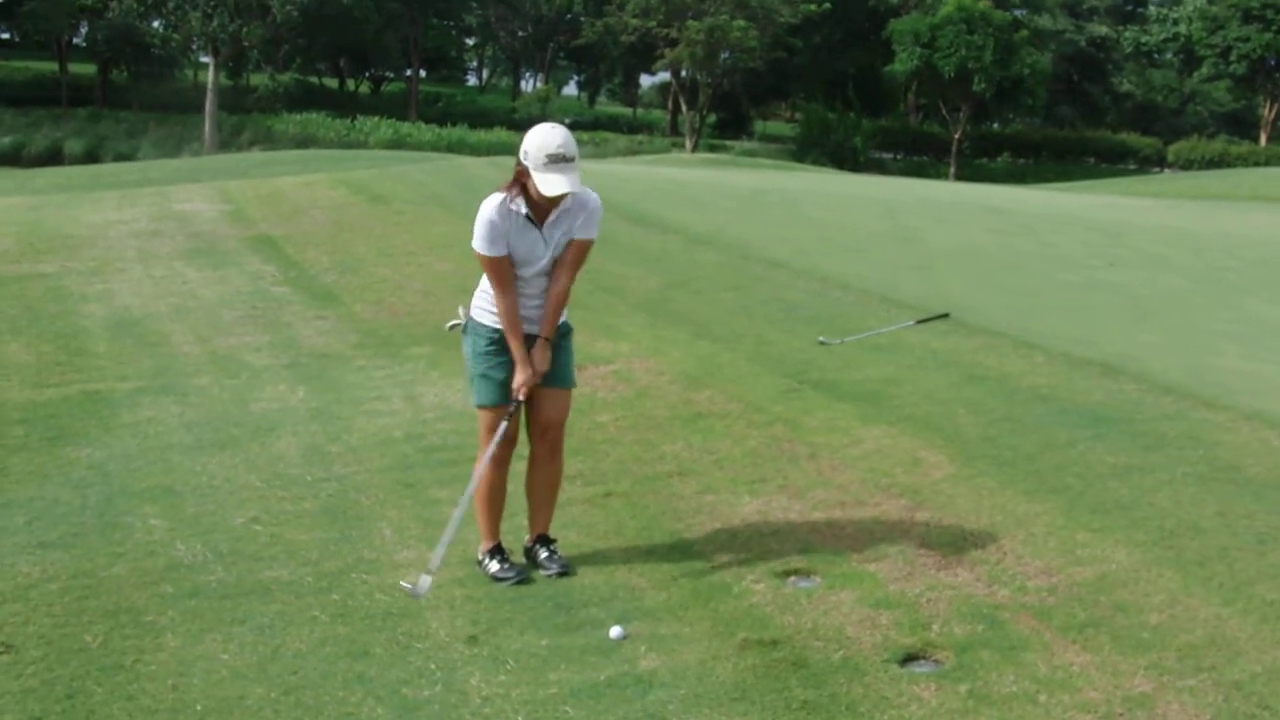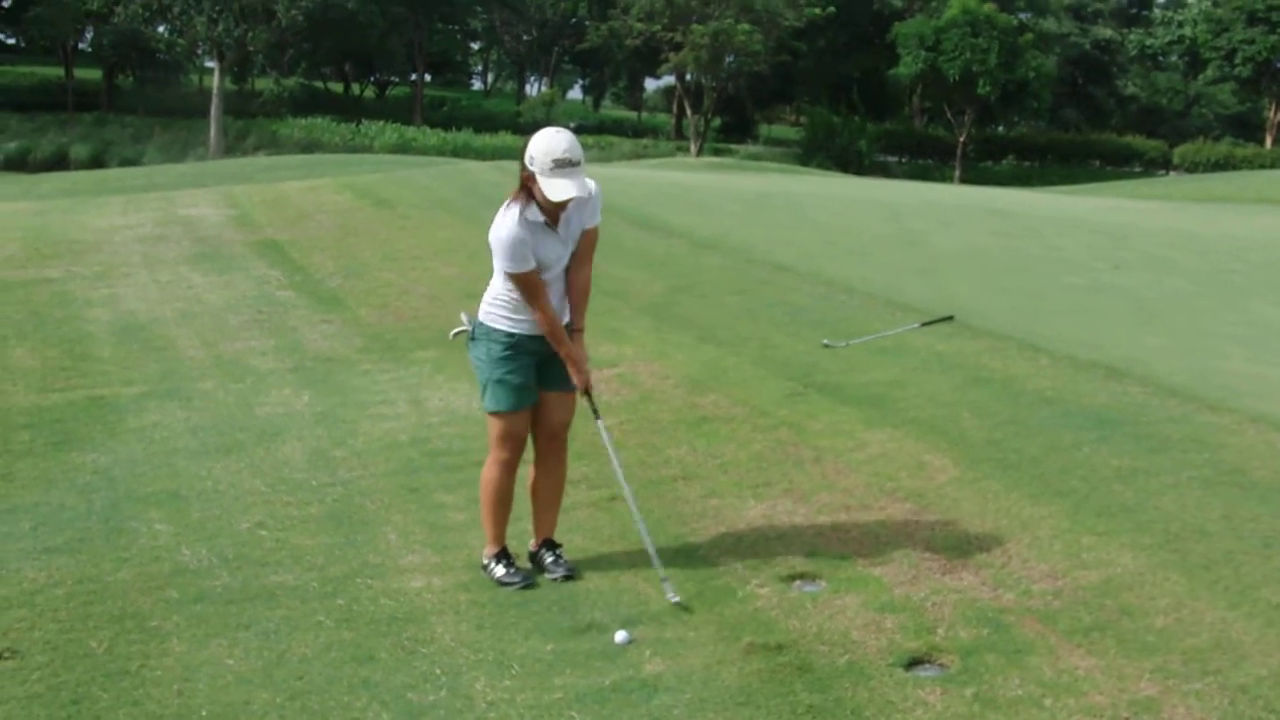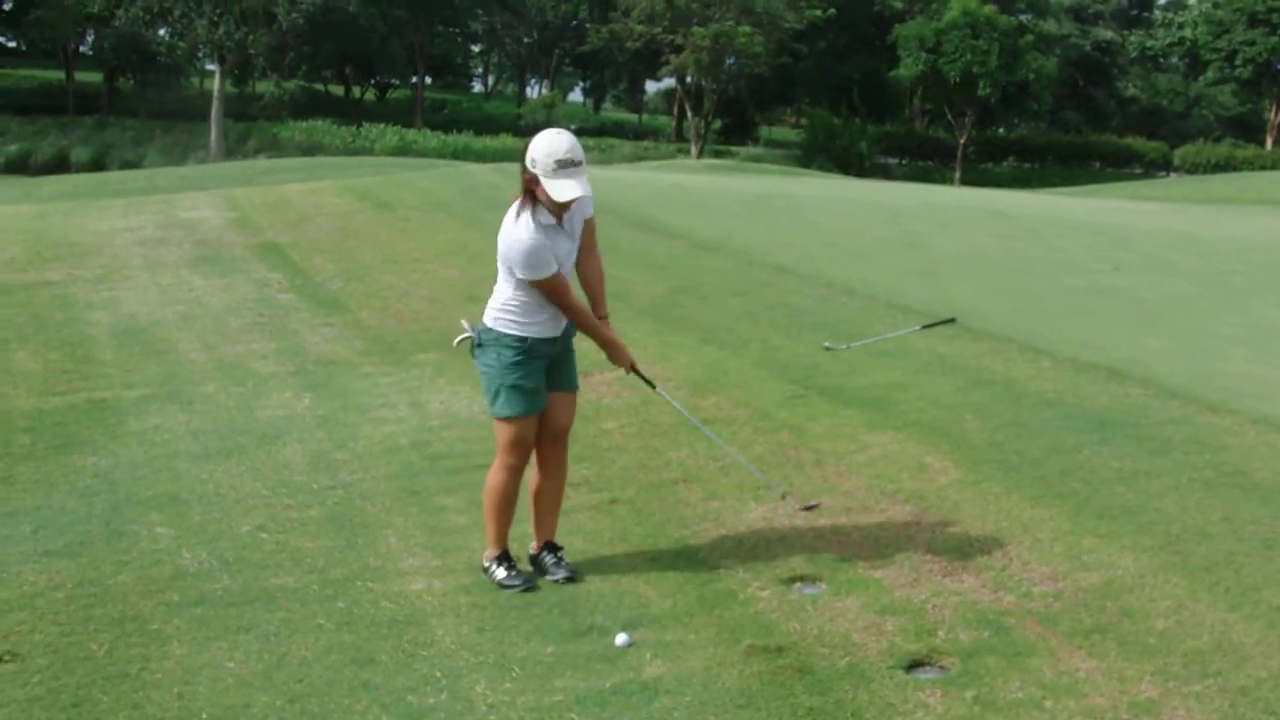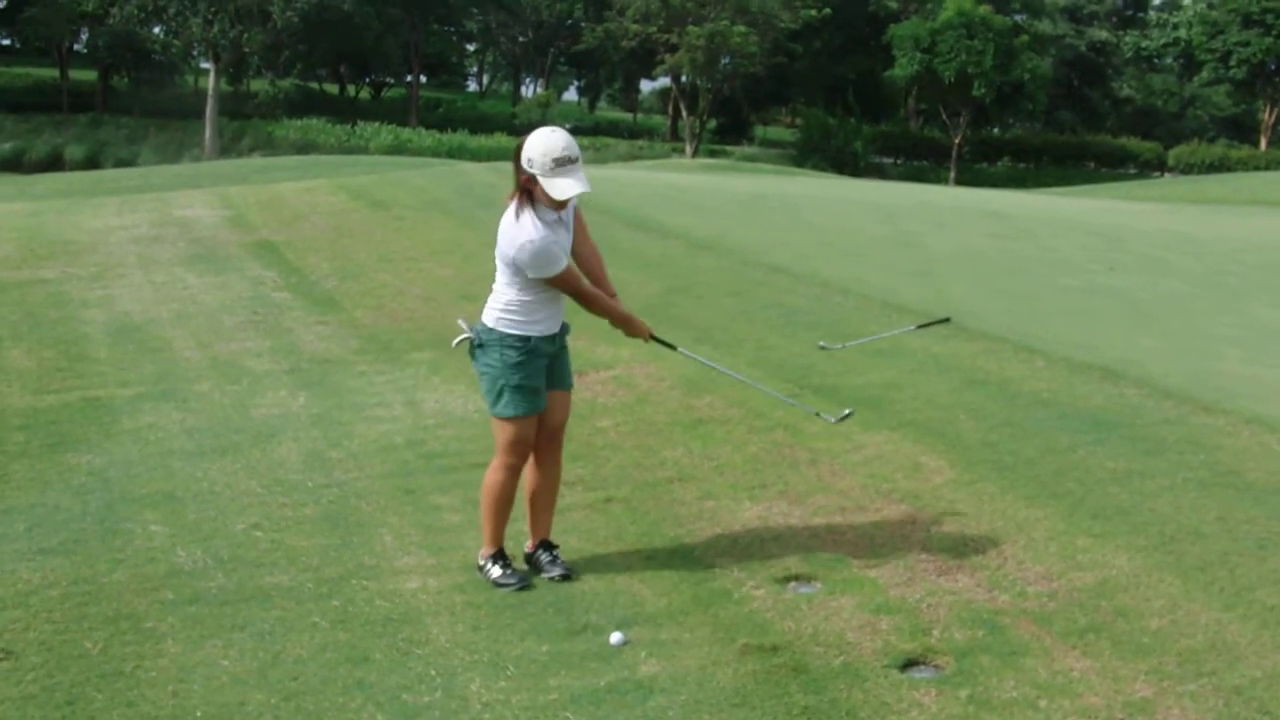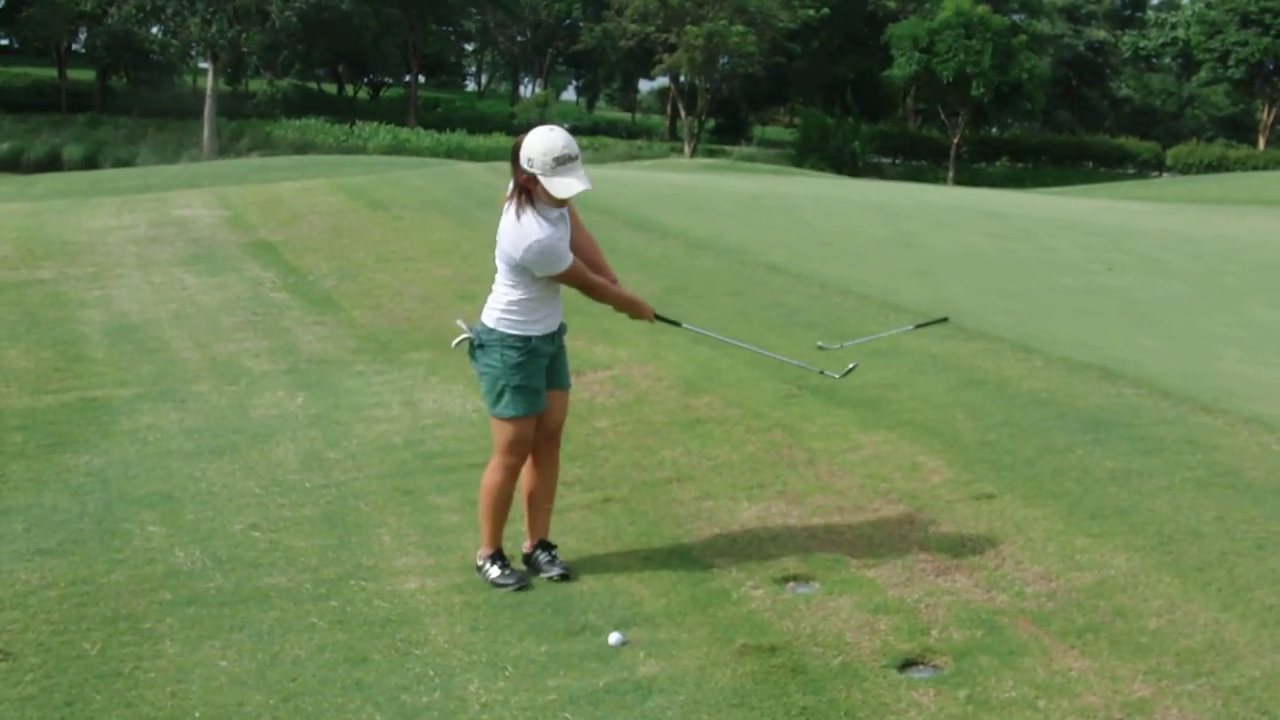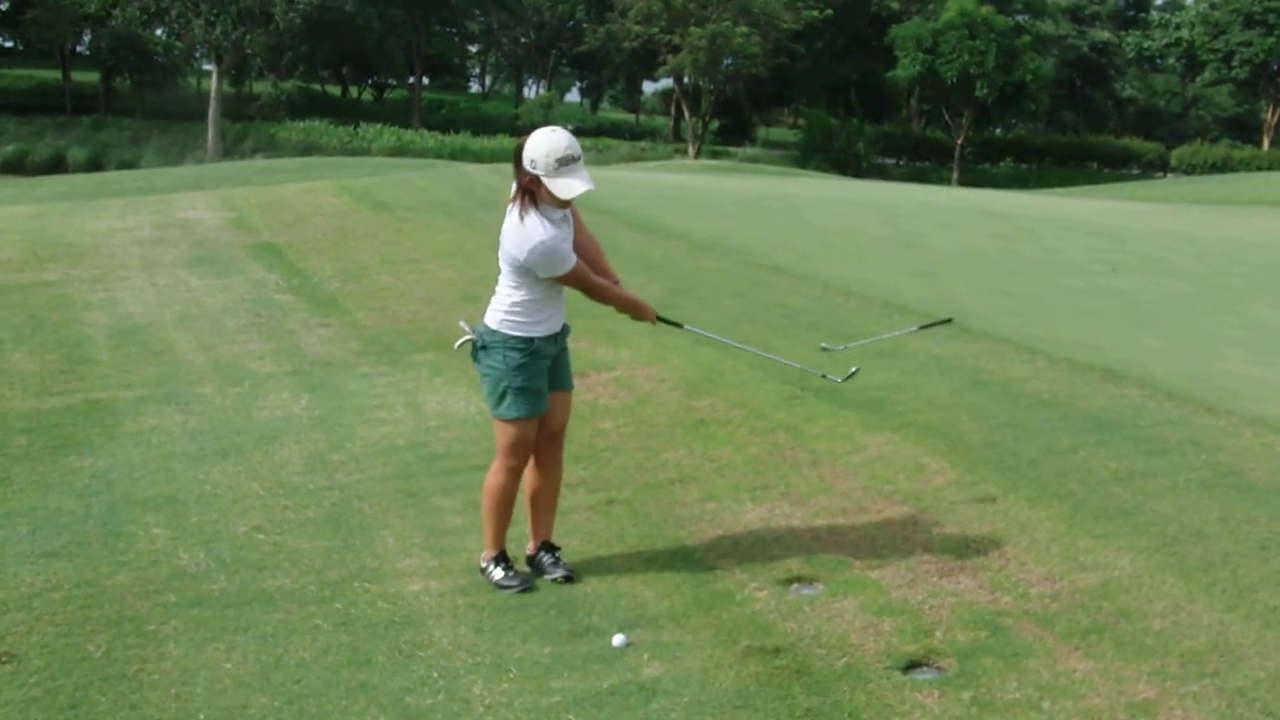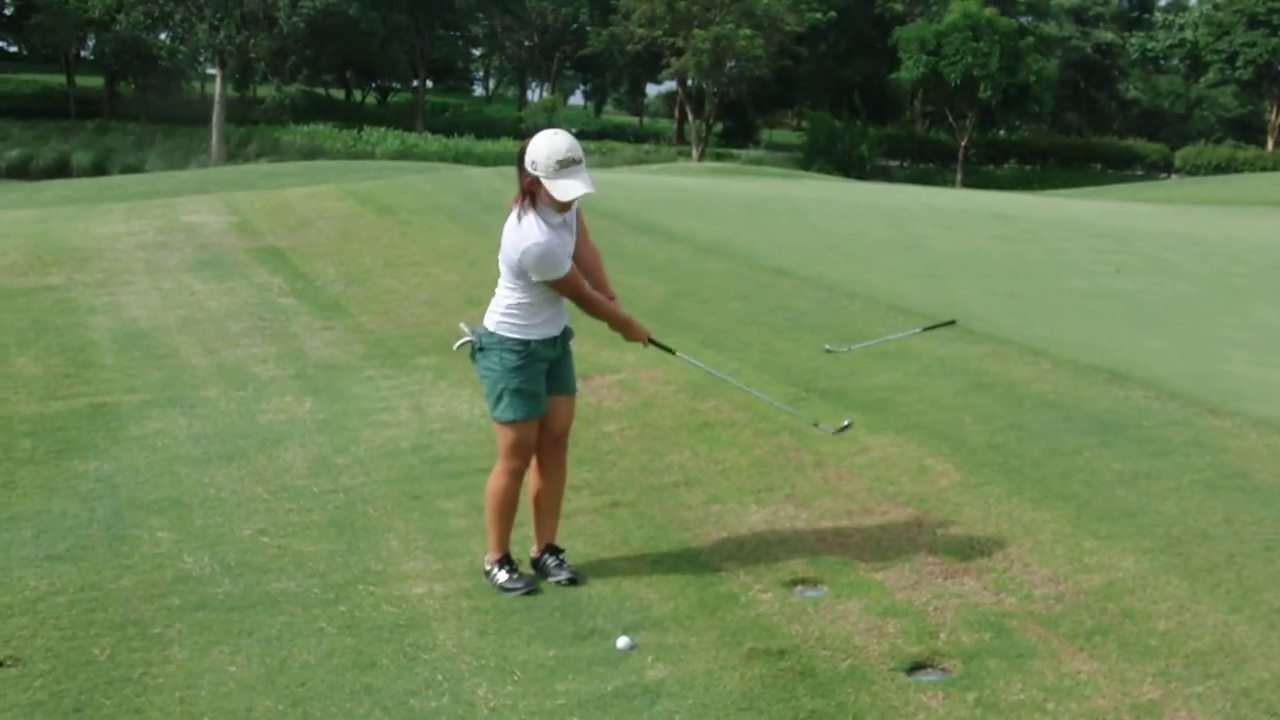
dt=0.1s
person 1, frame 1
left shoulder: (586, 206)
right shoulder: (495, 213)
left elbow: (563, 280)
right elbow: (505, 295)
left wrist: (544, 344)
right wrist: (519, 362)
left hip: (552, 332)
right hip: (496, 332)
left knee: (550, 437)
right knee: (499, 445)
left ankle: (539, 539)
right ankle: (489, 548)
person 1, frame 2
left shoulder: (589, 196)
right shoulder: (511, 230)
left elbow: (580, 271)
right elbow: (539, 306)
left wrist: (576, 337)
right wrist: (575, 362)
left hip: (555, 336)
right hip: (505, 339)
left knee: (555, 441)
right knee: (507, 448)
left ankle: (544, 543)
right ankle: (494, 552)
person 1, frame 3
left shoulder: (575, 196)
right shoulder: (525, 239)
left elbow: (588, 257)
right elbow: (569, 304)
left wrist: (603, 321)
right wrist: (612, 345)
left hip: (554, 337)
right hip: (511, 343)
left knee: (554, 443)
right knee: (515, 452)
left ankle: (544, 546)
right ankle: (495, 555)
person 1, frame 4
left shoulder: (553, 192)
right shoulder: (532, 240)
left elbow: (582, 241)
right elbow: (582, 293)
left wrist: (614, 300)
right wrist: (625, 321)
left hip: (548, 335)
right hip: (511, 345)
left knee: (550, 440)
right knee: (514, 452)
left ankle: (539, 544)
right ankle: (490, 553)
person 1, frame 5
left shoulder: (549, 190)
right shoulder: (536, 238)
left elbow: (579, 235)
right elbow: (588, 284)
left wrist: (616, 288)
right wrist: (632, 305)
left hip: (546, 336)
right hip: (511, 345)
left knee: (548, 441)
right knee: (512, 452)
left ankle: (537, 544)
right ankle: (489, 554)
person 1, frame 6
left shoulder: (552, 191)
right shoulder: (540, 239)
left elbow: (582, 237)
right elbow: (590, 286)
left wrist: (620, 289)
right wrist: (637, 306)
left hip: (549, 337)
right hip: (513, 346)
left knee: (551, 442)
right knee: (515, 454)
left ankle: (541, 545)
right ankle: (492, 556)
person 1, frame 7
left shoulder: (556, 196)
right shoulder: (536, 241)
left elbow: (583, 246)
right elbow: (583, 296)
left wrist: (613, 301)
right wrist: (626, 325)
left hip: (552, 340)
right hip: (512, 348)
left knee: (554, 445)
right knee: (516, 456)
left ankle: (545, 549)
right ankle: (497, 559)
